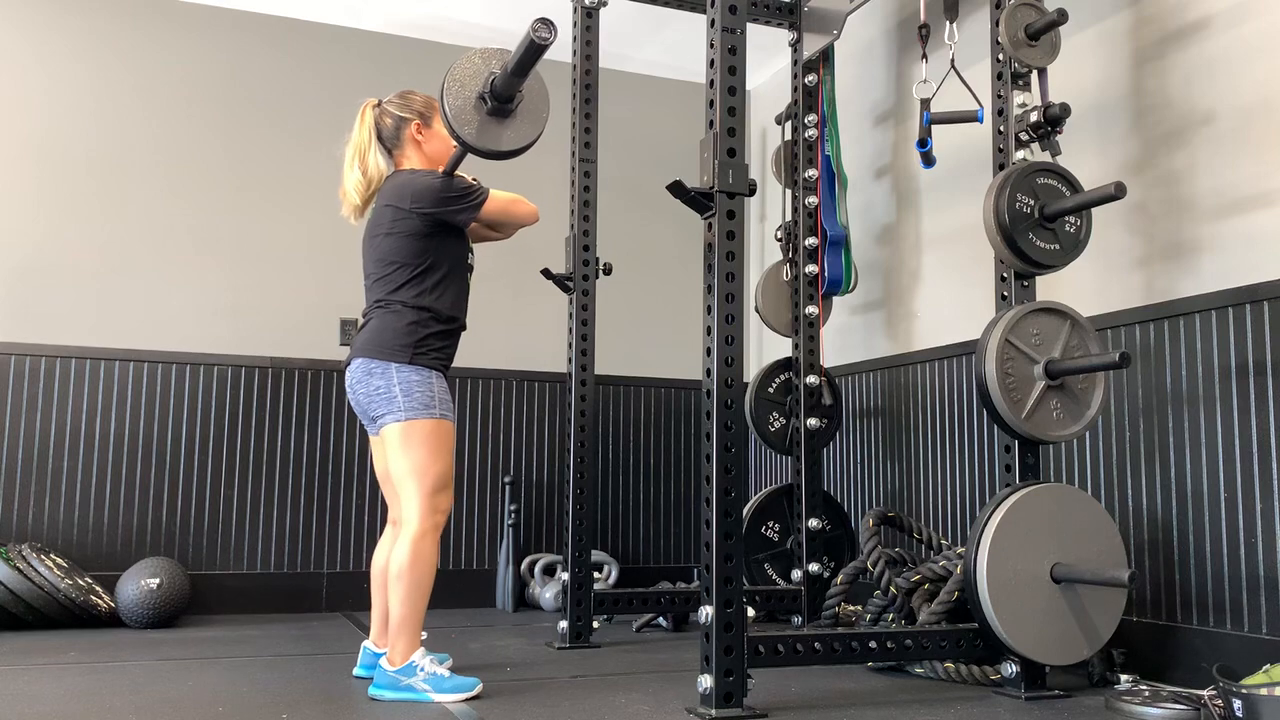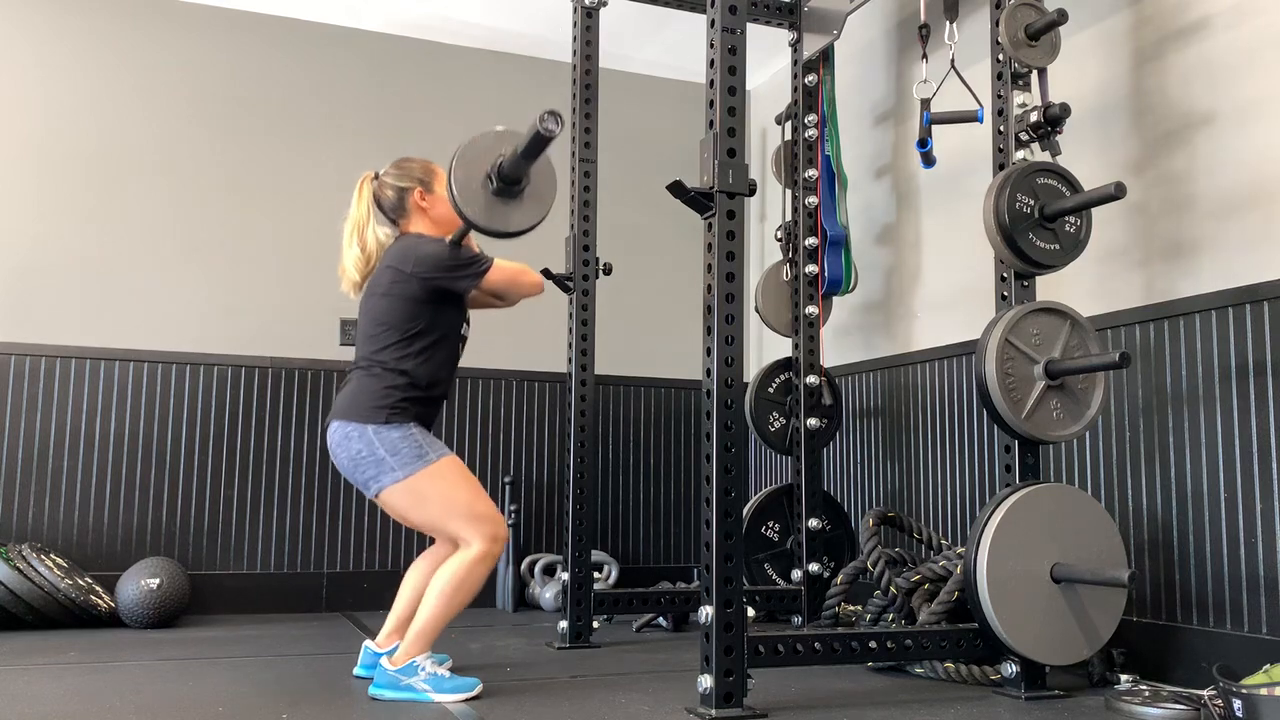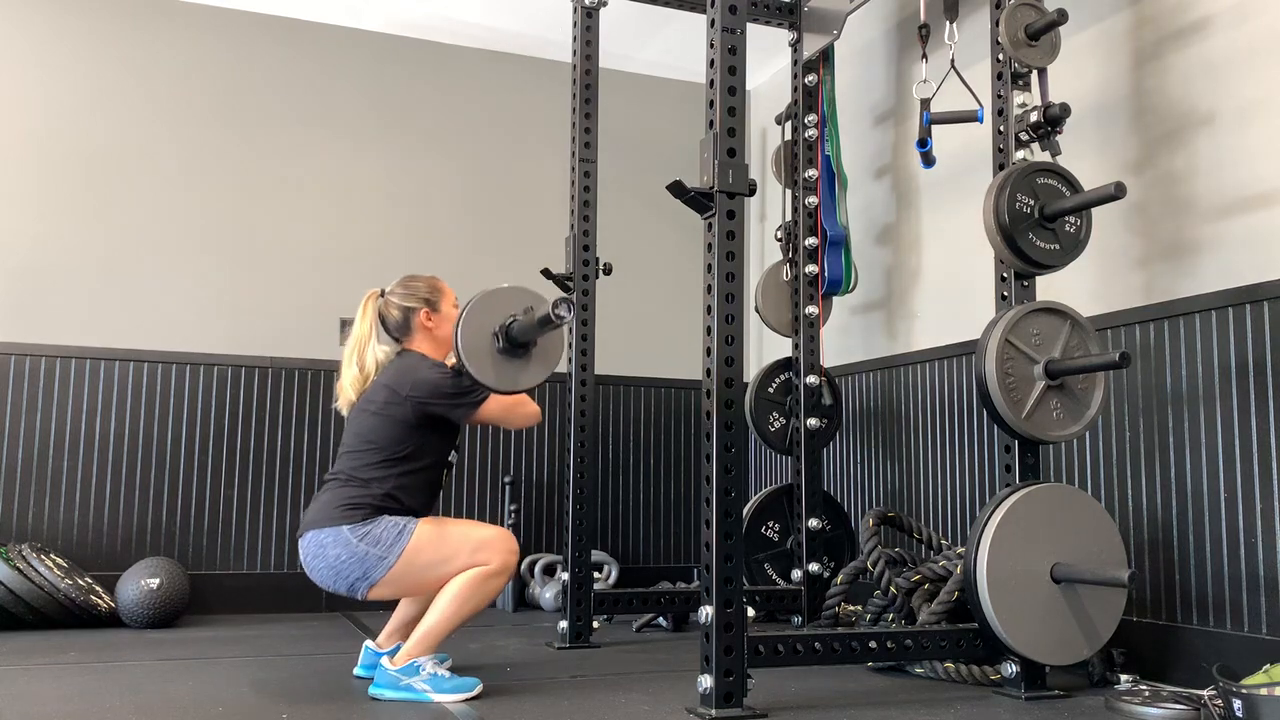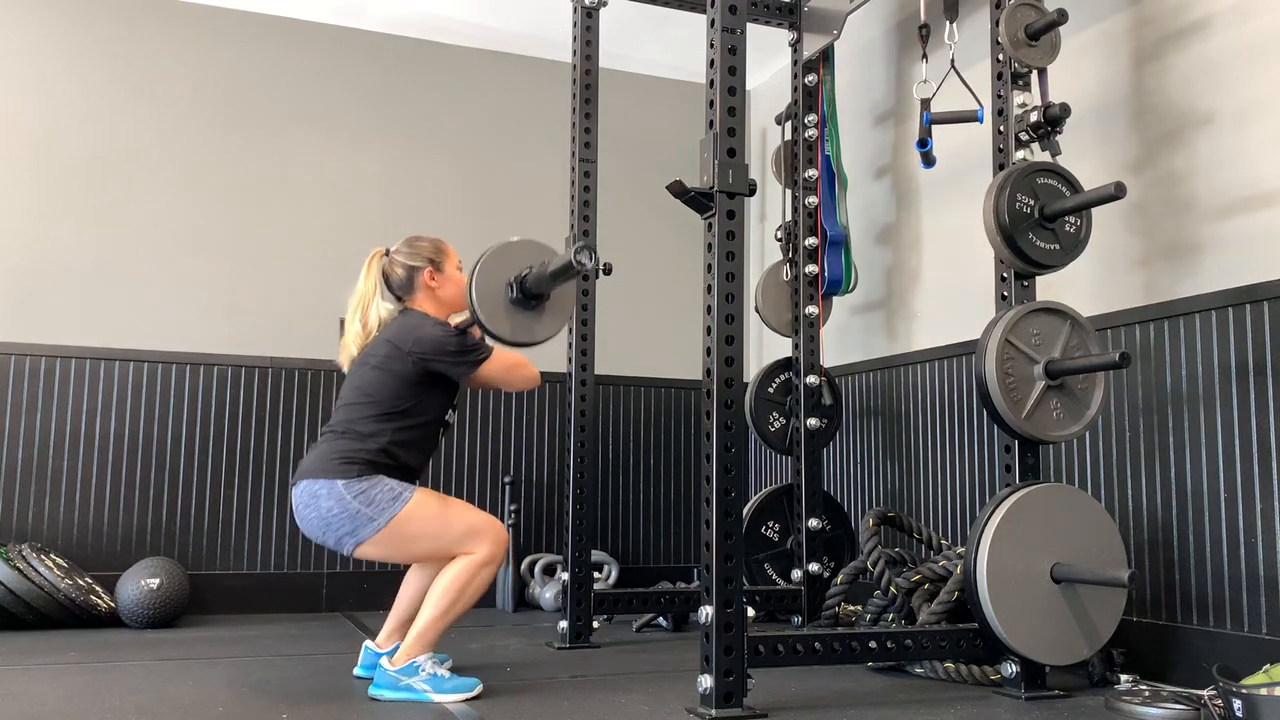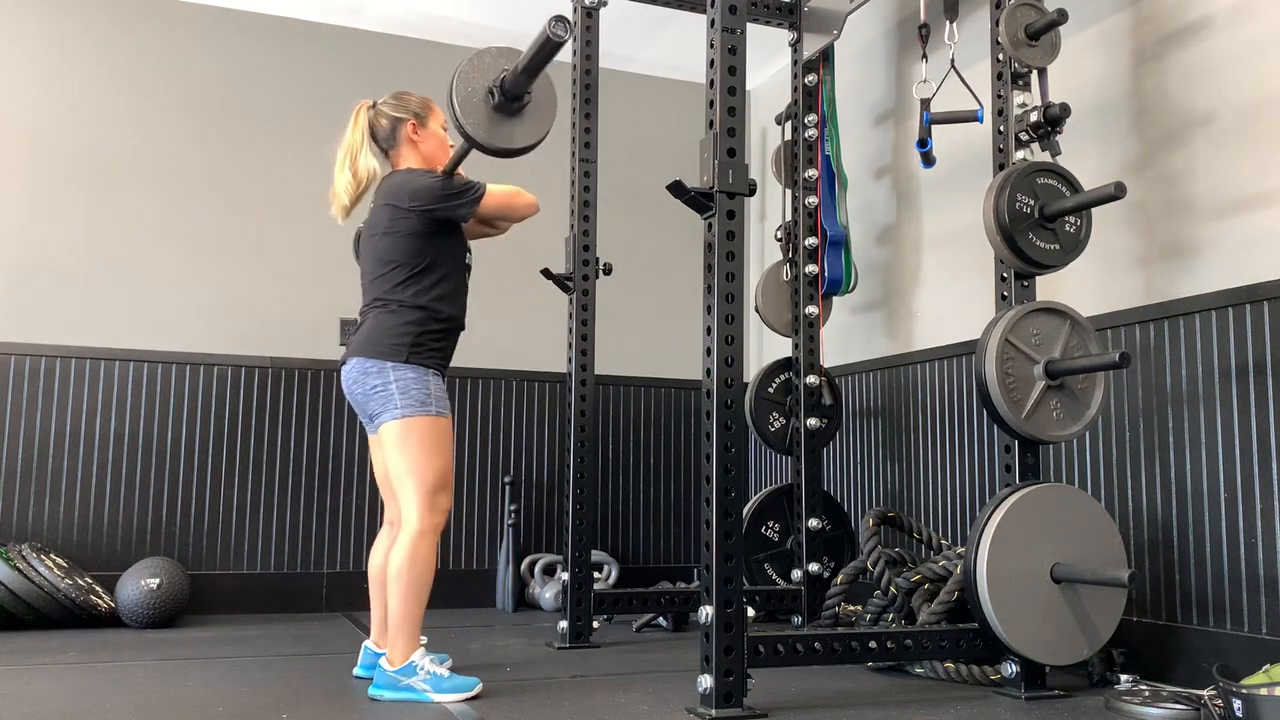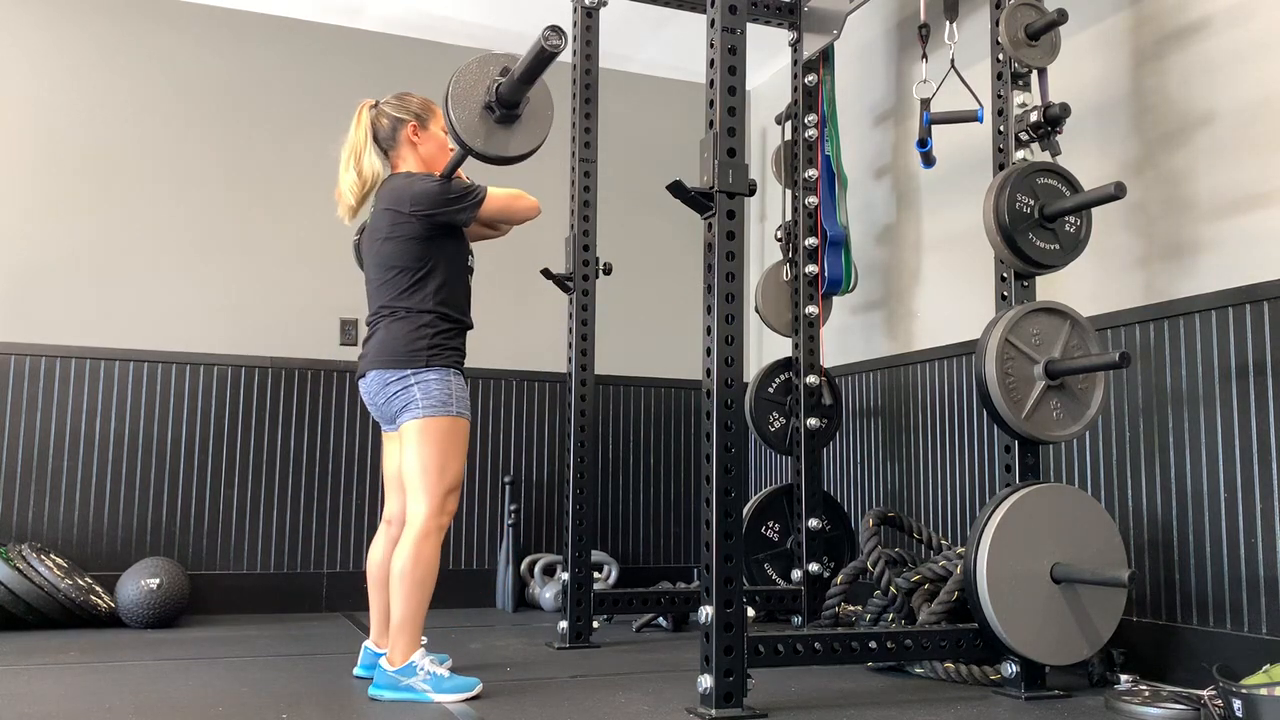
dt=0.7s
person 1, frame 1
left shoulder: (397, 198)
right shoulder: (426, 188)
left elbow: (493, 227)
right elbow: (525, 213)
left wrist: (469, 207)
right wrist: (473, 195)
left hip: (377, 369)
right hip: (402, 367)
left knee: (405, 518)
right knee: (425, 515)
left ankle: (381, 647)
right ankle: (402, 666)
person 1, frame 2
left shoulder: (405, 259)
right shoulder: (430, 255)
left elbow: (498, 295)
right elbow: (528, 282)
left wrist: (470, 259)
right wrist: (474, 255)
left hip: (364, 428)
right hip: (382, 429)
left knee: (459, 538)
right knee: (485, 536)
left ankle: (384, 647)
right ankle: (404, 665)
person 1, frame 3
left shoulder: (405, 374)
right shoulder: (426, 378)
right elbow: (526, 412)
left wrist: (471, 373)
left hip: (337, 539)
right hip: (347, 540)
left knee: (466, 549)
right knee: (498, 551)
left ankle: (385, 648)
right ankle: (405, 666)
person 1, frame 4
left shoulder: (407, 334)
right shoulder: (429, 336)
right elbow: (524, 376)
left wrist: (472, 339)
right wrist: (481, 337)
left hip: (330, 492)
right hip: (342, 493)
left knee: (458, 540)
right knee: (488, 540)
left ankle: (385, 648)
right ankle: (405, 666)
person 1, frame 5
left shoulder: (399, 198)
right shoulder: (423, 188)
left elbow: (494, 222)
right elbow: (523, 204)
left wrist: (464, 200)
right wrist: (466, 188)
left hip: (376, 366)
right hip: (399, 365)
left knee: (400, 517)
right knee: (424, 516)
left ankle: (380, 648)
right ankle: (401, 665)
person 1, frame 6
left shoulder: (394, 200)
right shoulder: (423, 192)
left elbow: (484, 226)
right elbow: (525, 208)
left wrist: (470, 203)
right wrist: (474, 193)
left hip: (389, 371)
right hip: (422, 369)
left knee: (400, 518)
right knee: (430, 516)
left ankle: (381, 648)
right ankle: (401, 666)
